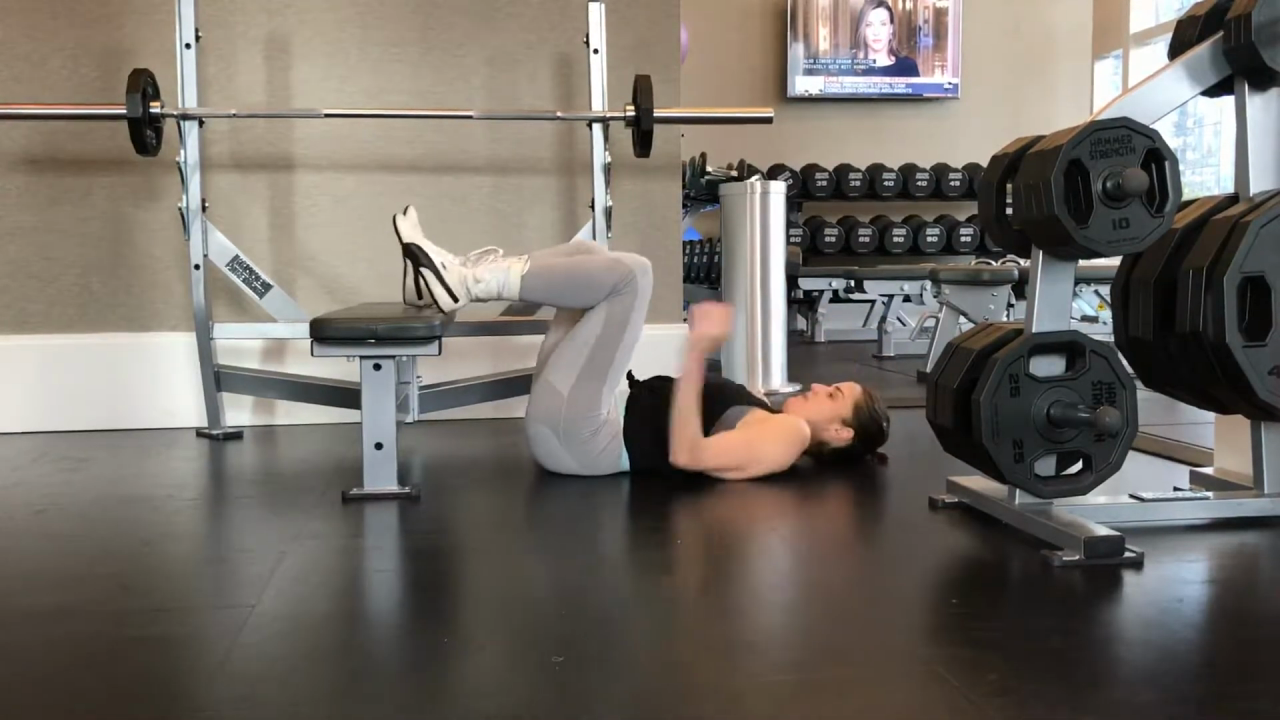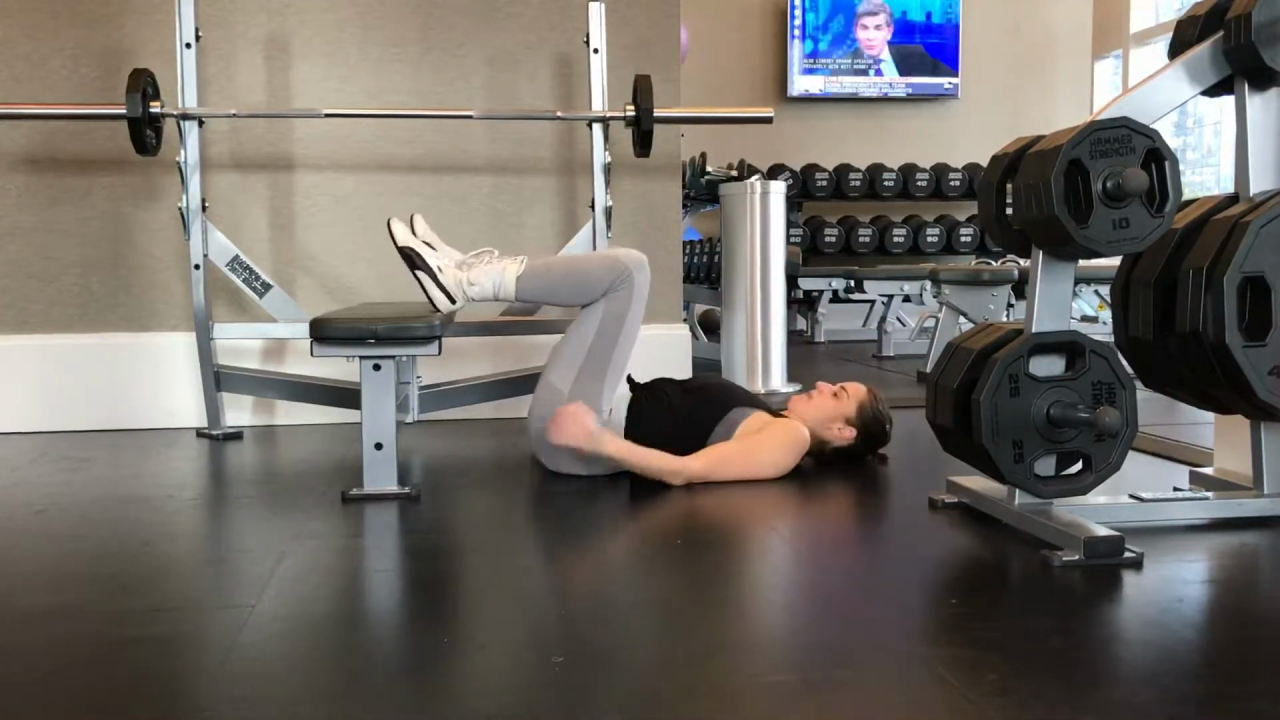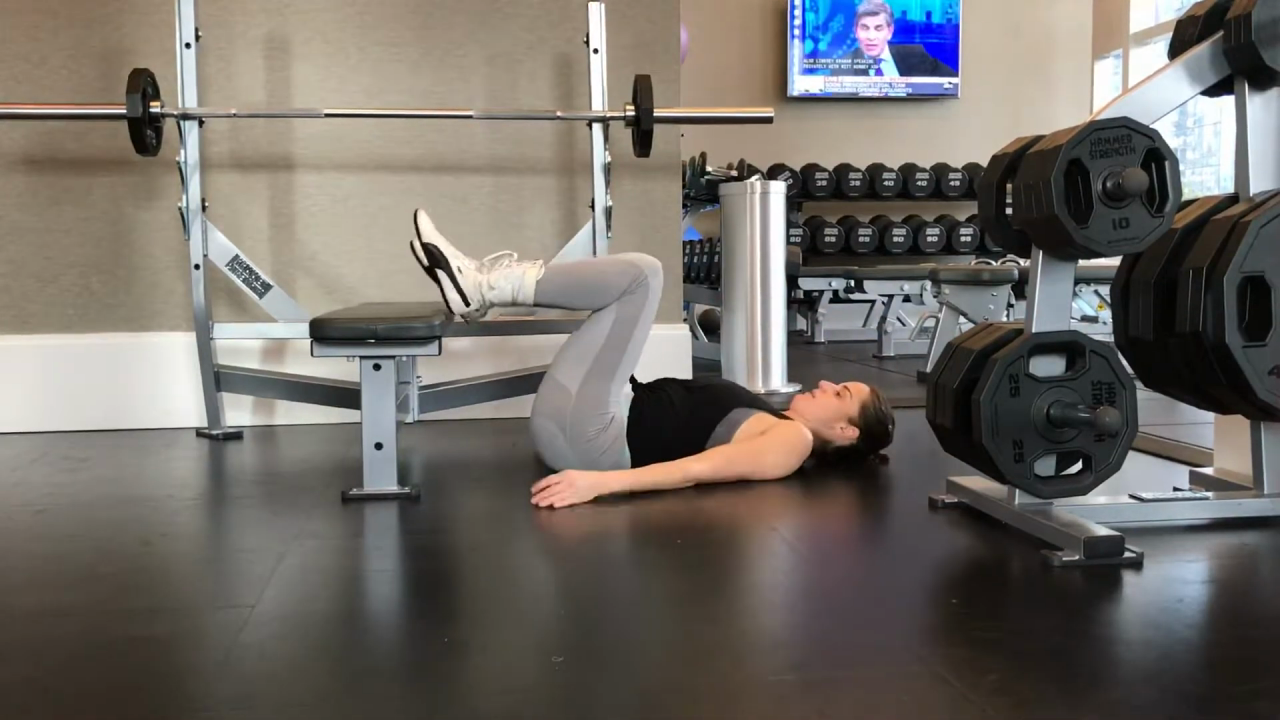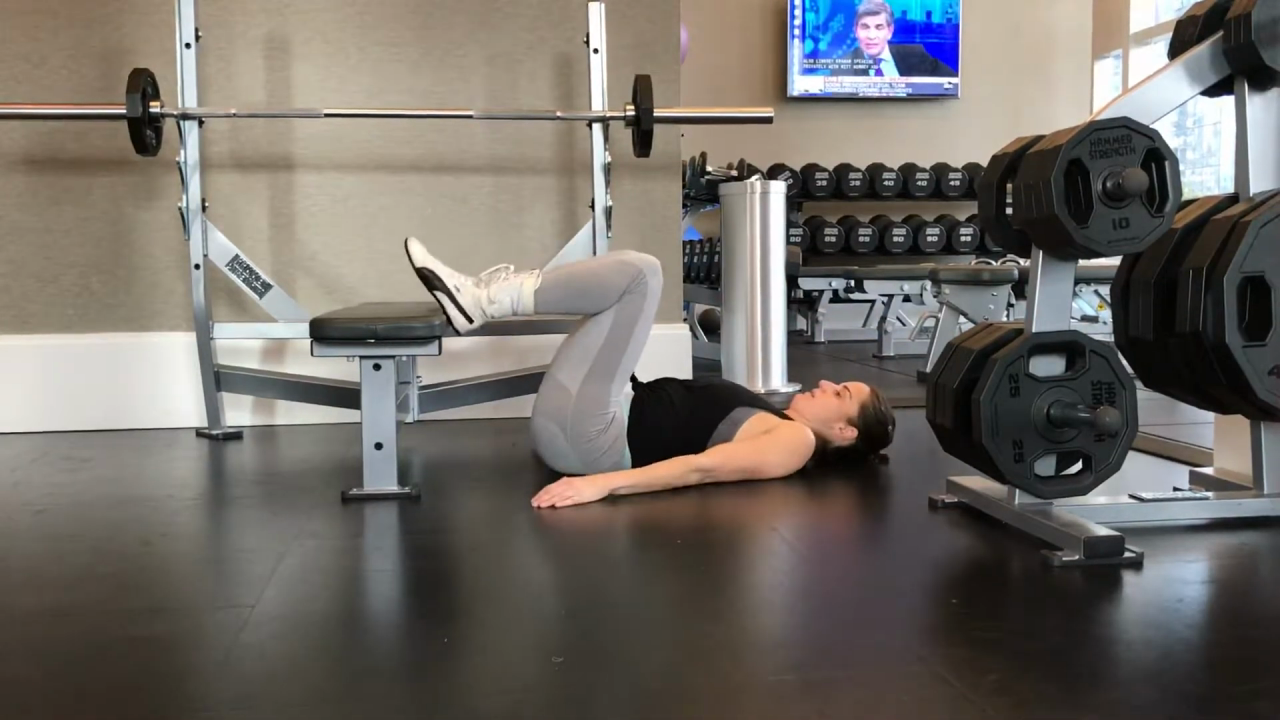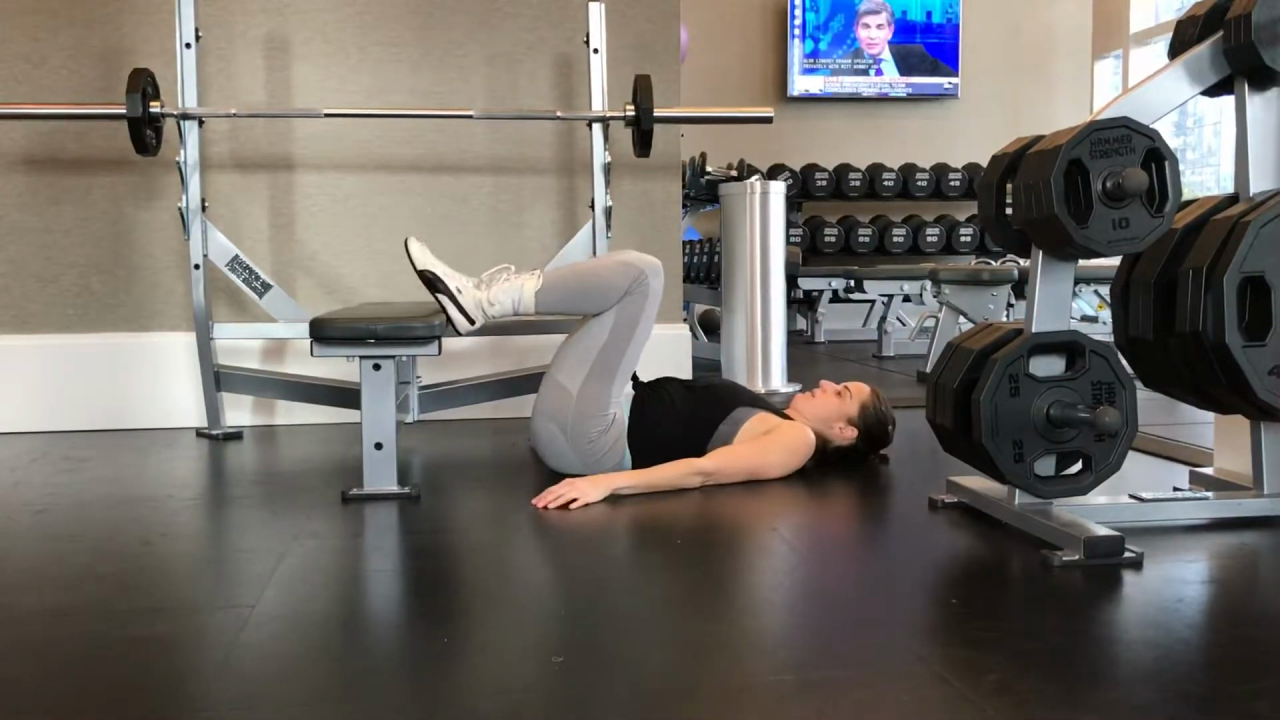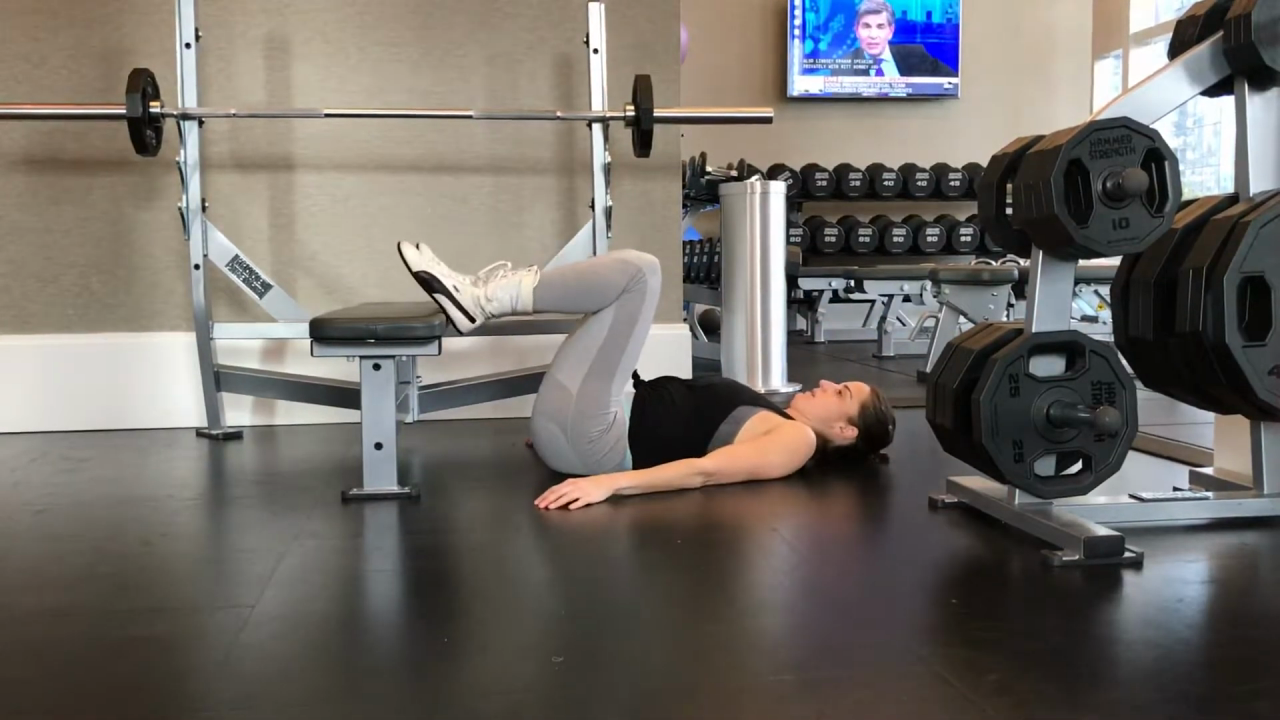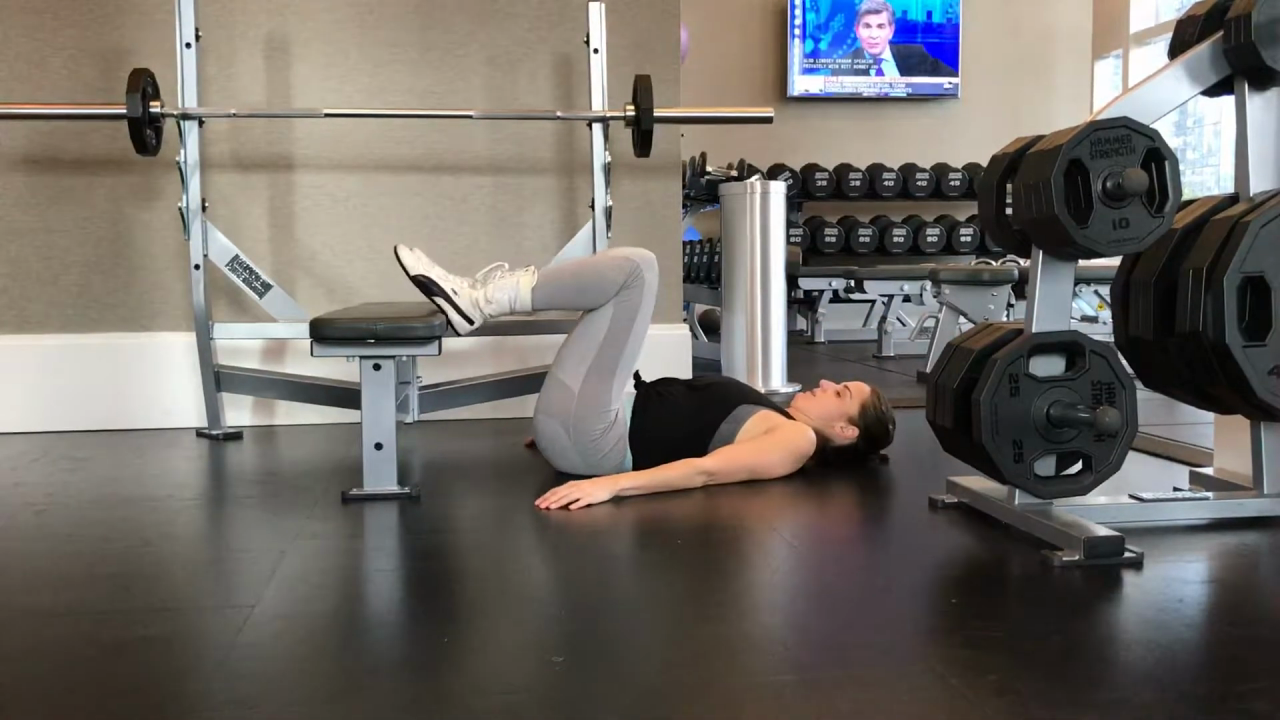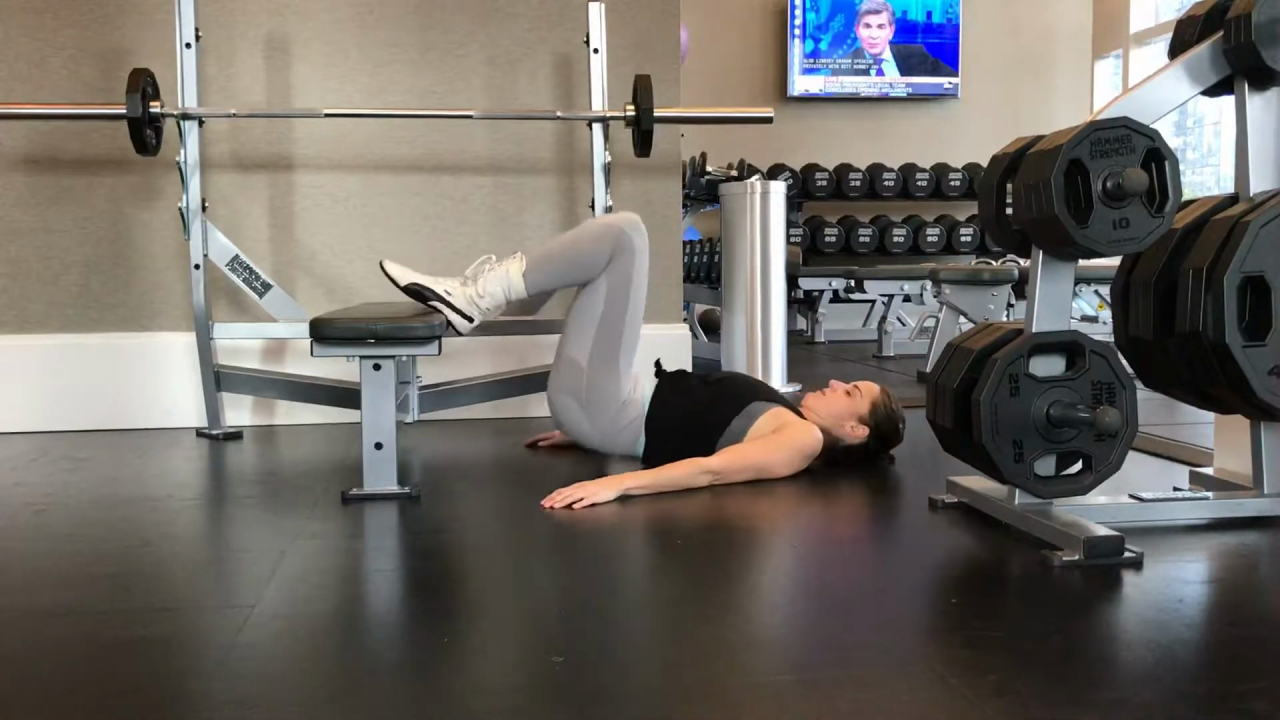
dt=0.2s
person 1, frame 1
left shoulder: (788, 436)
right shoulder: (771, 423)
left elbow: (686, 453)
left wrist: (696, 353)
left hip: (576, 439)
right hip: (574, 423)
left knee: (630, 272)
right knee: (588, 255)
left ankle: (464, 280)
right ankle: (455, 278)
person 1, frame 2
left shoulder: (789, 439)
right shoulder: (770, 426)
left elbow: (690, 470)
left wrist: (599, 442)
left hip: (573, 434)
right hip: (592, 422)
left knee: (627, 269)
right knee: (620, 271)
left ankle: (460, 282)
right ankle: (462, 276)
person 1, frame 3
left shoulder: (793, 441)
right shoulder: (771, 425)
left elbow: (701, 470)
left wrist: (600, 481)
left hip: (583, 437)
right hip: (583, 425)
left knee: (641, 272)
right knee: (630, 273)
left ankle: (480, 286)
right ankle: (476, 287)
person 1, frame 4
left shoulder: (794, 442)
right shoulder: (774, 425)
left elbow: (703, 468)
left wrist: (604, 483)
left hip: (582, 439)
right hip: (580, 428)
left knee: (639, 272)
right knee: (630, 275)
left ankle: (480, 300)
right ankle: (478, 297)
person 1, frame 5
left shoulder: (795, 442)
right shoulder: (771, 424)
left elbow: (704, 471)
left wrist: (607, 482)
left hip: (585, 441)
right hip: (587, 428)
left knee: (641, 273)
right knee: (632, 274)
left ankle: (480, 300)
right ankle: (479, 297)
person 1, frame 6
left shoulder: (796, 441)
right shoulder: (771, 421)
left elbow: (706, 470)
left wrist: (609, 482)
left hip: (586, 441)
right hip: (580, 428)
left knee: (639, 271)
right knee: (632, 274)
left ankle: (479, 298)
right ankle: (477, 295)
person 1, frame 7
left shoulder: (796, 440)
right shoulder: (774, 421)
left elbow: (707, 471)
left wrist: (611, 484)
left hip: (588, 436)
right hip: (594, 430)
left knee: (637, 266)
right knee: (631, 270)
left ankle: (477, 300)
right ankle: (476, 298)
person 1, frame 8
left shoulder: (805, 440)
right shoulder: (787, 422)
left elbow: (713, 468)
left wrist: (617, 484)
left hip: (605, 413)
right hip: (618, 414)
left knee: (625, 233)
right knee: (620, 238)
left ankle: (474, 298)
right ankle: (473, 299)
